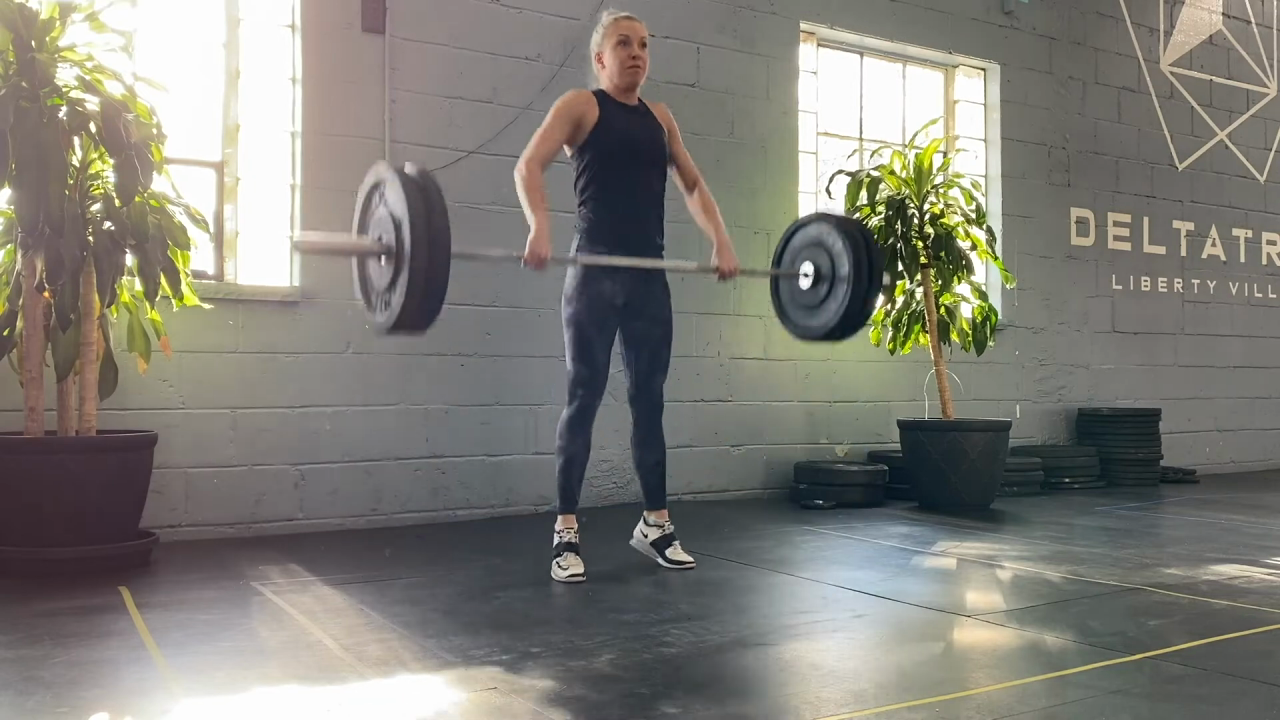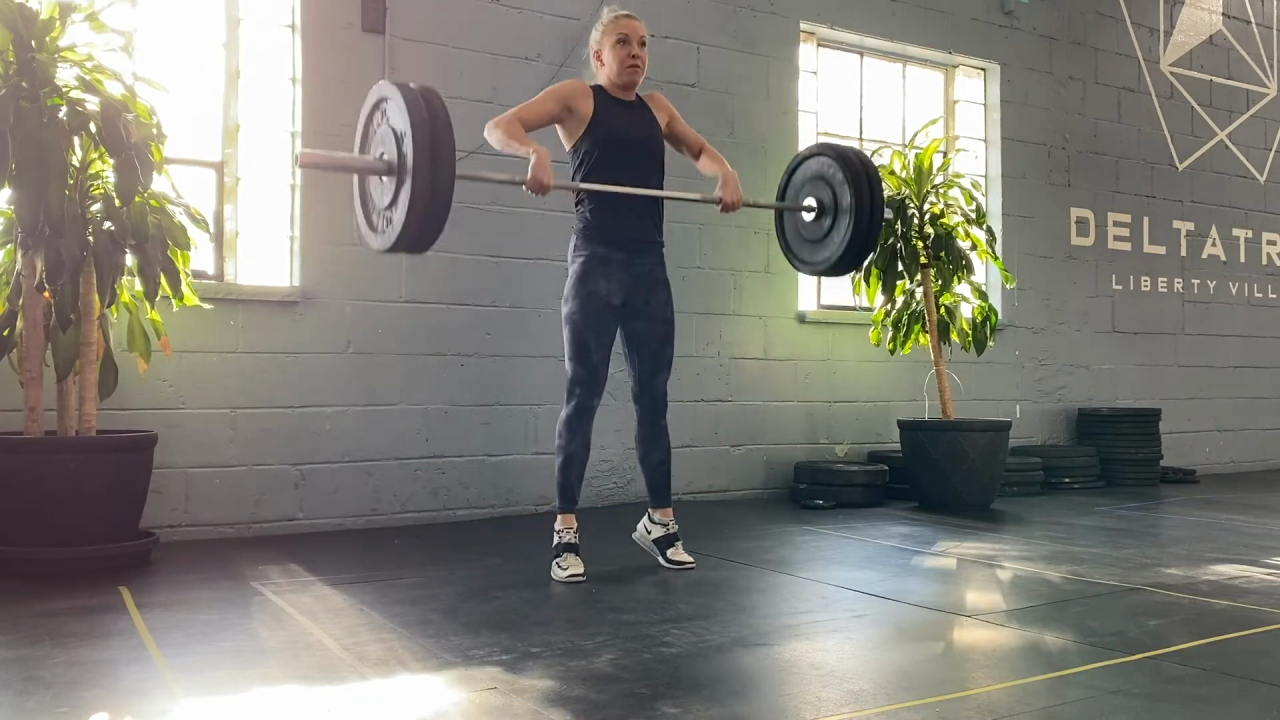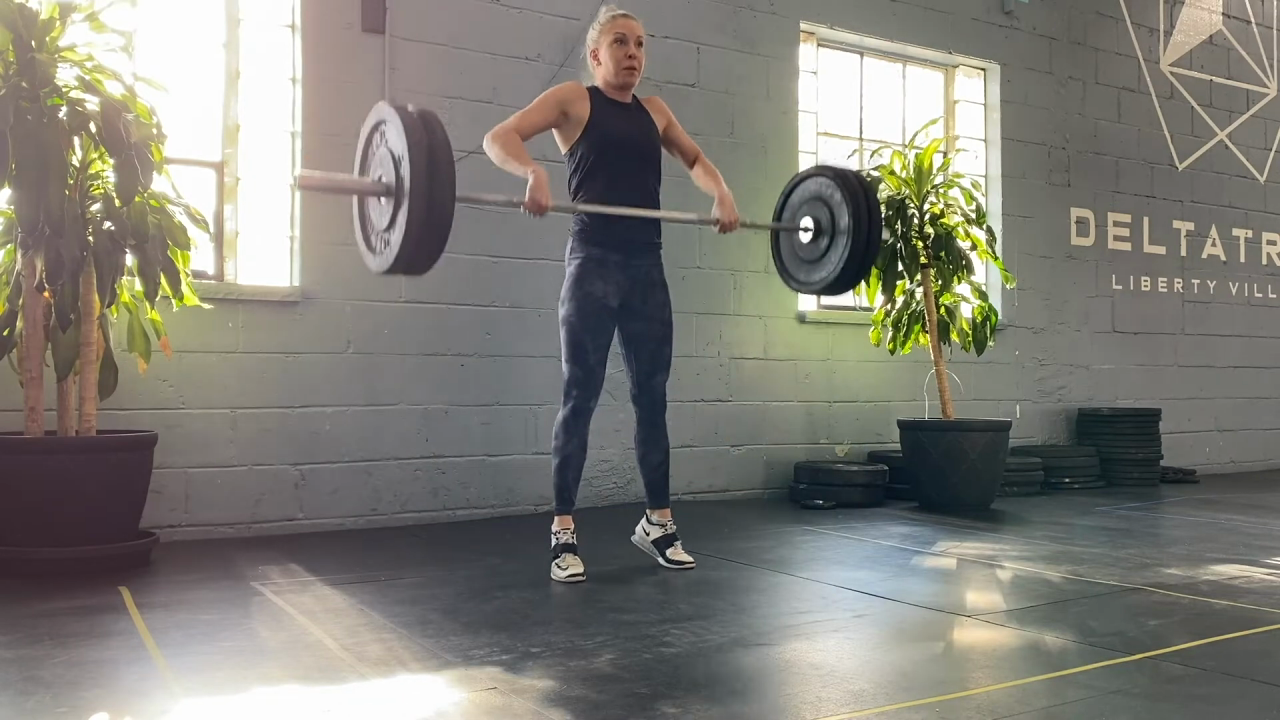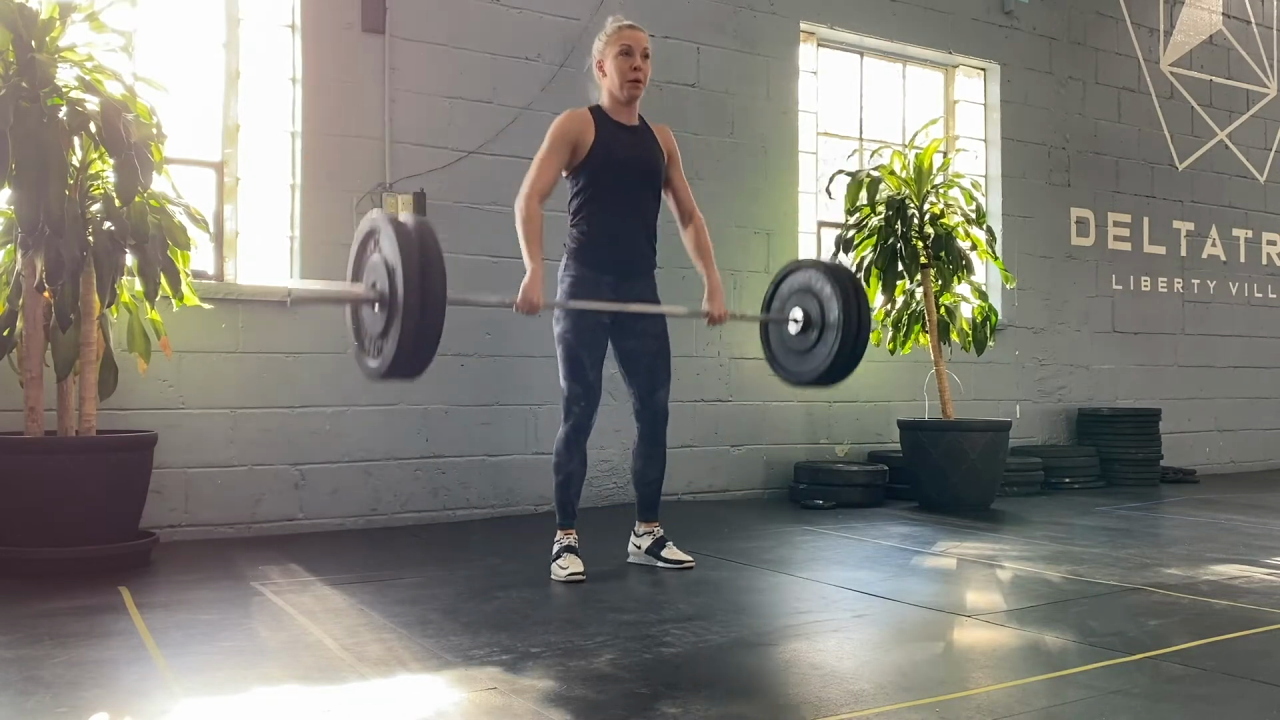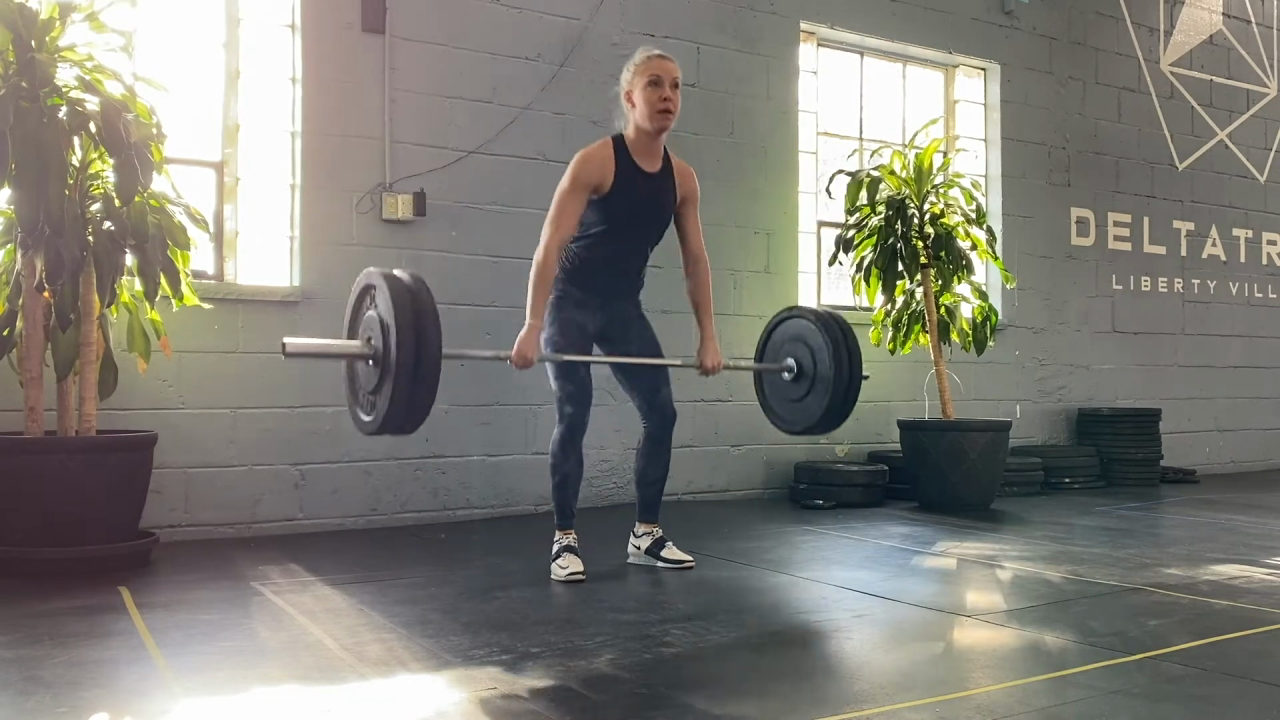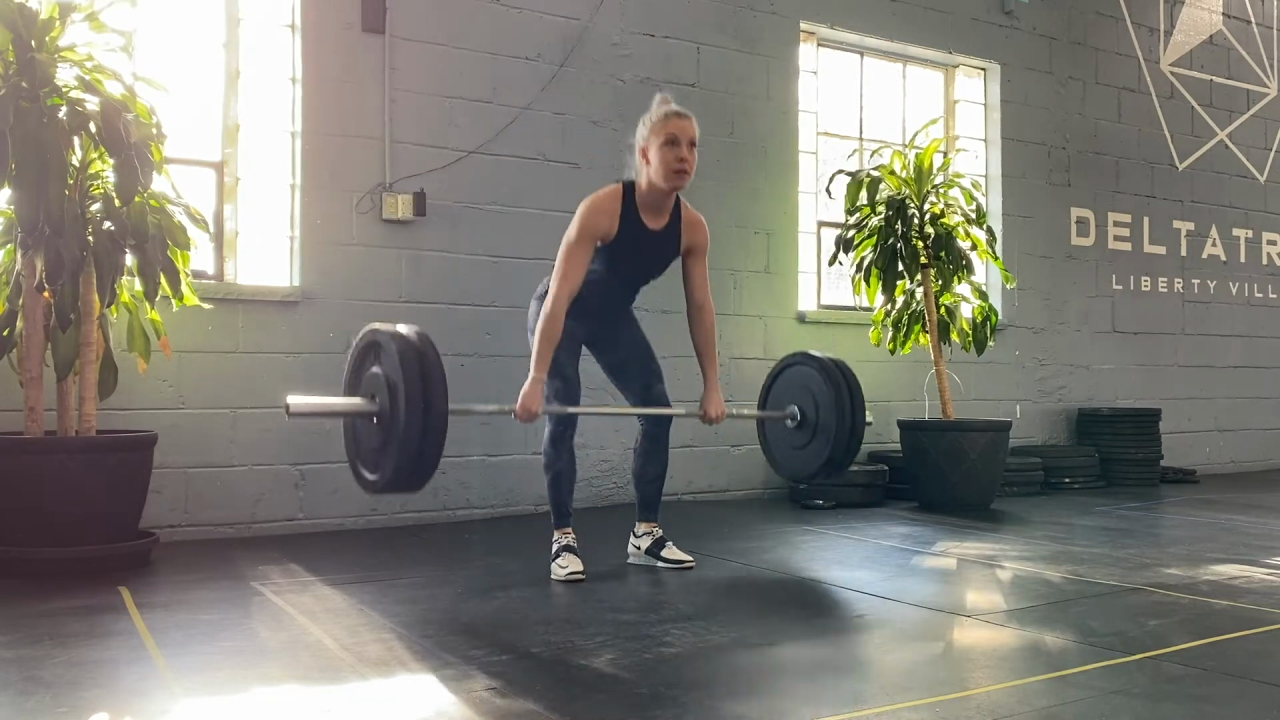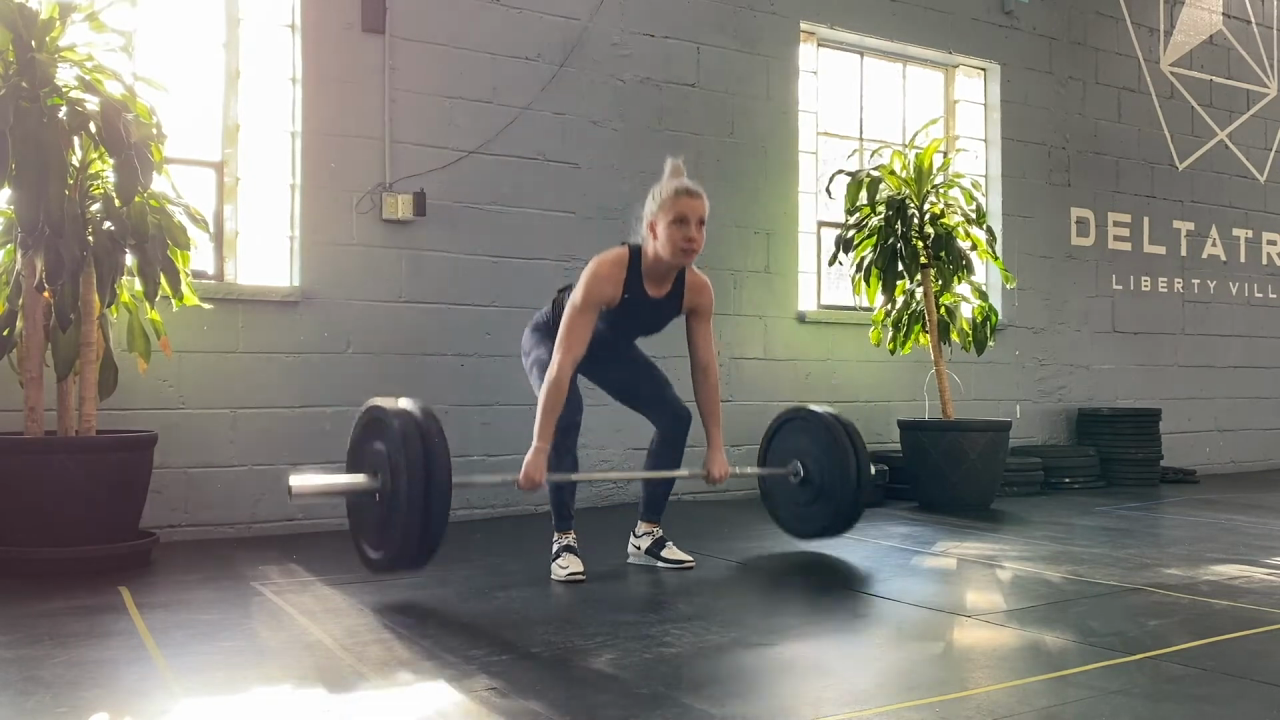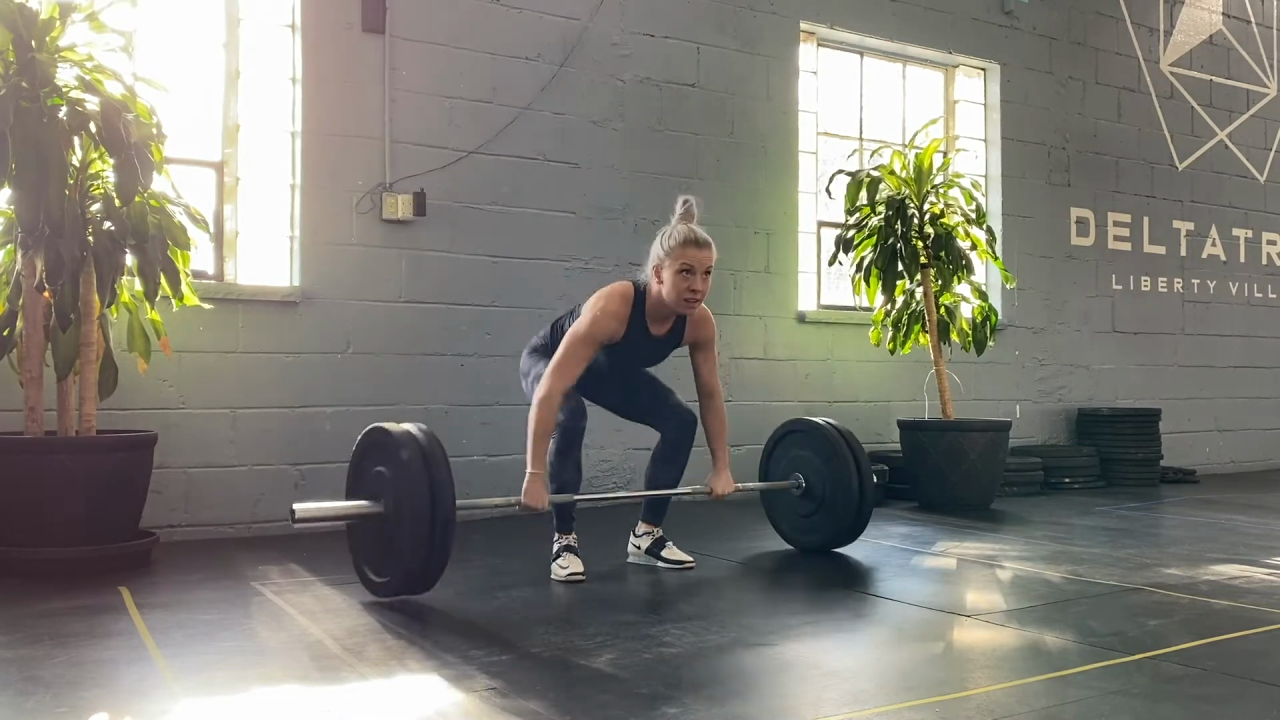
dt=0.2s
person 1, frame 1
left shoulder: (656, 116)
right shoulder: (580, 106)
left elbow: (693, 185)
right elbow: (529, 166)
left wrist: (720, 239)
right wrist: (539, 226)
left hip: (650, 272)
right hip: (597, 268)
left knee: (649, 400)
right knee: (585, 395)
left ankle: (655, 523)
right ankle: (566, 531)
person 1, frame 2
left shoulder: (657, 107)
right shoulder: (576, 97)
left elbow: (701, 149)
right elbow: (498, 126)
left wrist: (726, 174)
right wrist: (536, 154)
left hip: (650, 268)
right hip: (597, 264)
left knee: (653, 397)
right knee: (583, 397)
left ankle: (659, 520)
right ankle: (565, 530)
person 1, frame 3
left shoulder: (655, 111)
right shoulder: (571, 100)
left elbow: (695, 159)
right elbow: (497, 138)
left wrist: (721, 194)
right wrist: (533, 172)
left hip: (648, 269)
right hip: (594, 266)
left knee: (652, 399)
right knee: (580, 398)
left ankle: (658, 523)
right ankle: (564, 532)
person 1, frame 4
left shoulder: (660, 138)
right shoulder: (576, 125)
left elbow: (689, 217)
right elbow: (529, 199)
left wrist: (712, 287)
right wrist: (534, 270)
left hip: (641, 292)
right hip: (585, 287)
left knee: (653, 412)
right knee: (580, 412)
left ankle: (646, 533)
right ankle: (565, 540)
person 1, frame 5
left shoulder: (682, 178)
right shoulder: (595, 161)
left elbow: (695, 260)
right elbow: (551, 247)
left wrist: (708, 338)
right wrist: (532, 329)
left hip: (623, 307)
right hip: (571, 303)
left knee: (661, 413)
right knee: (573, 416)
left ankle: (646, 534)
right ankle: (564, 540)
person 1, frame 6
left shoulder: (693, 227)
right shoulder: (603, 208)
left elbow: (700, 309)
right elbow: (558, 297)
left wrist: (712, 387)
right wrist: (536, 381)
left hip: (614, 317)
right hip: (563, 314)
left knee: (658, 412)
right knee: (562, 412)
left ankle: (645, 535)
right ankle: (563, 539)
person 1, frame 7
left shoulder: (697, 289)
right shoulder: (608, 271)
left elbow: (705, 370)
right elbow: (563, 366)
left wrist: (716, 448)
right wrist: (539, 451)
left hip: (612, 348)
right hip: (550, 339)
left knee: (675, 417)
right knee: (567, 411)
left ankle: (647, 536)
right ankle: (564, 541)
person 1, frame 8
left shoulder: (699, 322)
right shoulder: (611, 308)
left elbow: (710, 396)
right elbow: (548, 392)
left wrist: (721, 468)
right wrist: (535, 475)
left hip: (614, 368)
right hip: (550, 357)
left knee: (681, 421)
right knee: (570, 419)
left ankle: (647, 534)
right ankle: (564, 541)
